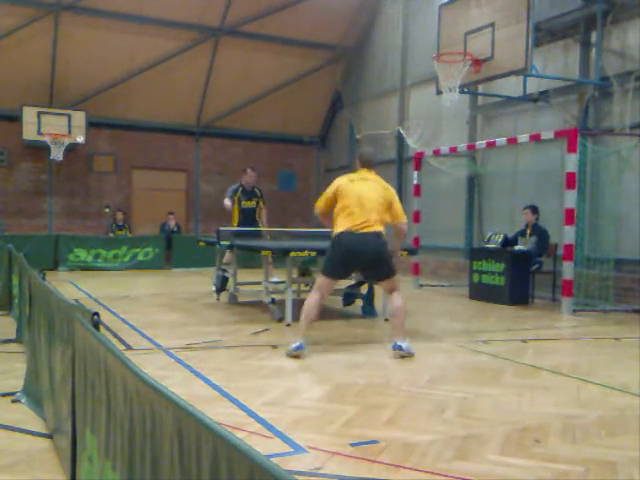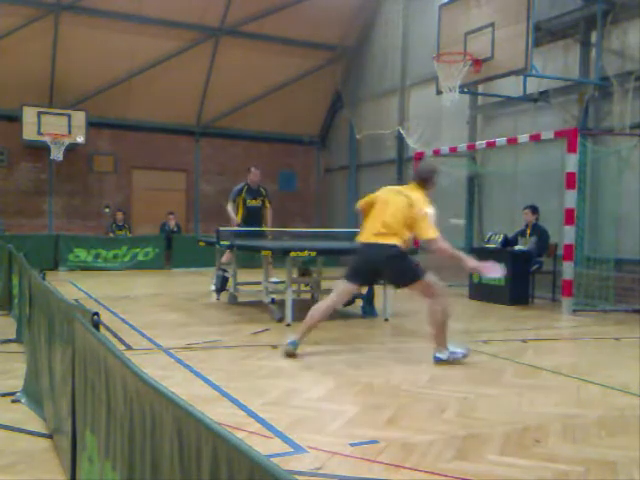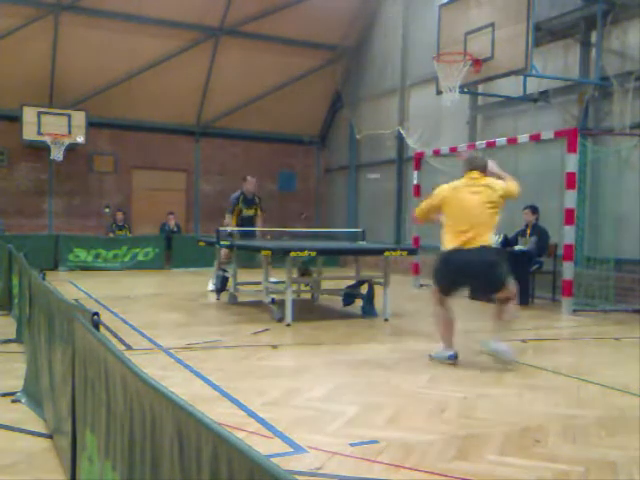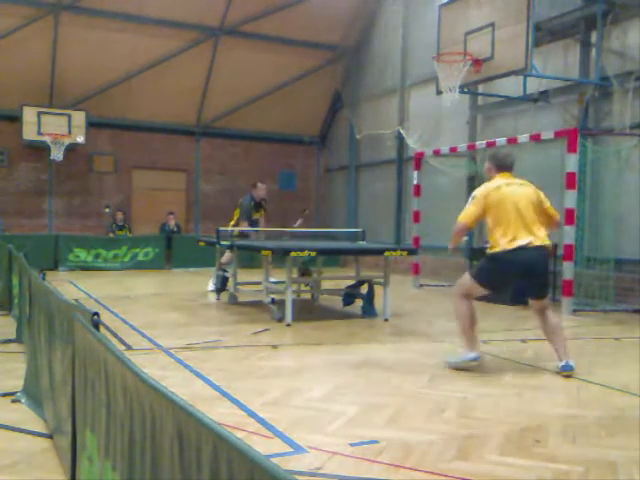
dt=0.3s
person 1, frame 1
left shoulder: (342, 182)
right shoulder: (386, 189)
left elbow: (320, 210)
right elbow: (401, 227)
left wrist: (334, 227)
right wrist: (396, 248)
left hip: (344, 242)
right hip: (373, 243)
left knee: (318, 292)
right knee: (393, 291)
left ankle: (299, 342)
right ankle: (401, 343)
person 1, frame 2
left shoulder: (385, 192)
right shoulder: (421, 205)
left elbow: (360, 207)
right elbow: (434, 243)
right wrist: (465, 260)
left hip: (366, 252)
right hip: (391, 254)
left knee: (337, 297)
right knee: (436, 294)
left ankle: (296, 340)
right ankle: (442, 351)
person 1, frame 3
left shoulder: (446, 190)
right shoulder: (495, 187)
left elbow: (418, 217)
right elbow: (515, 187)
left wrist: (438, 218)
right wrist: (494, 168)
left hip: (452, 258)
right hip: (484, 257)
left knee: (440, 299)
right knee: (509, 296)
left ankle: (448, 350)
right ankle: (494, 342)
person 1, frame 4
left shoulder: (485, 191)
right shoulder: (531, 190)
left elbow: (461, 227)
right elbow: (555, 222)
left wrist: (453, 242)
left hip: (505, 257)
right hip: (537, 255)
left knee: (461, 293)
right knee: (543, 310)
left ankle: (471, 352)
right ankle: (564, 362)
